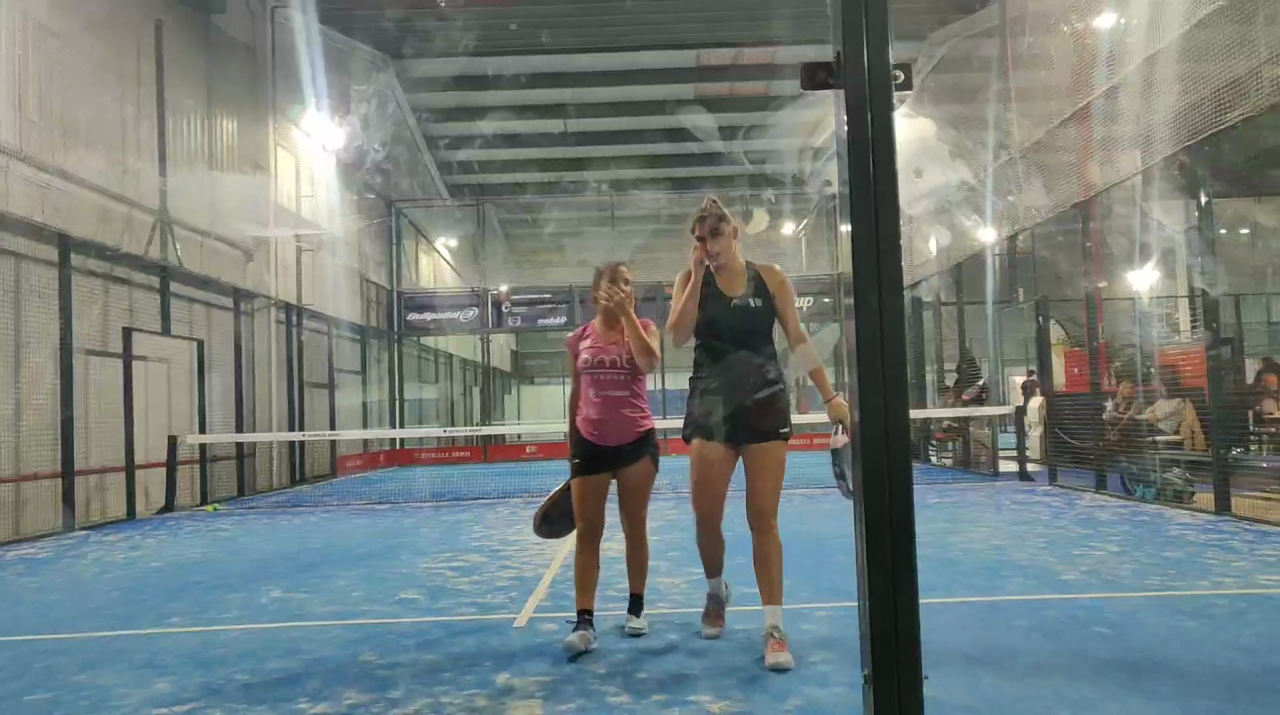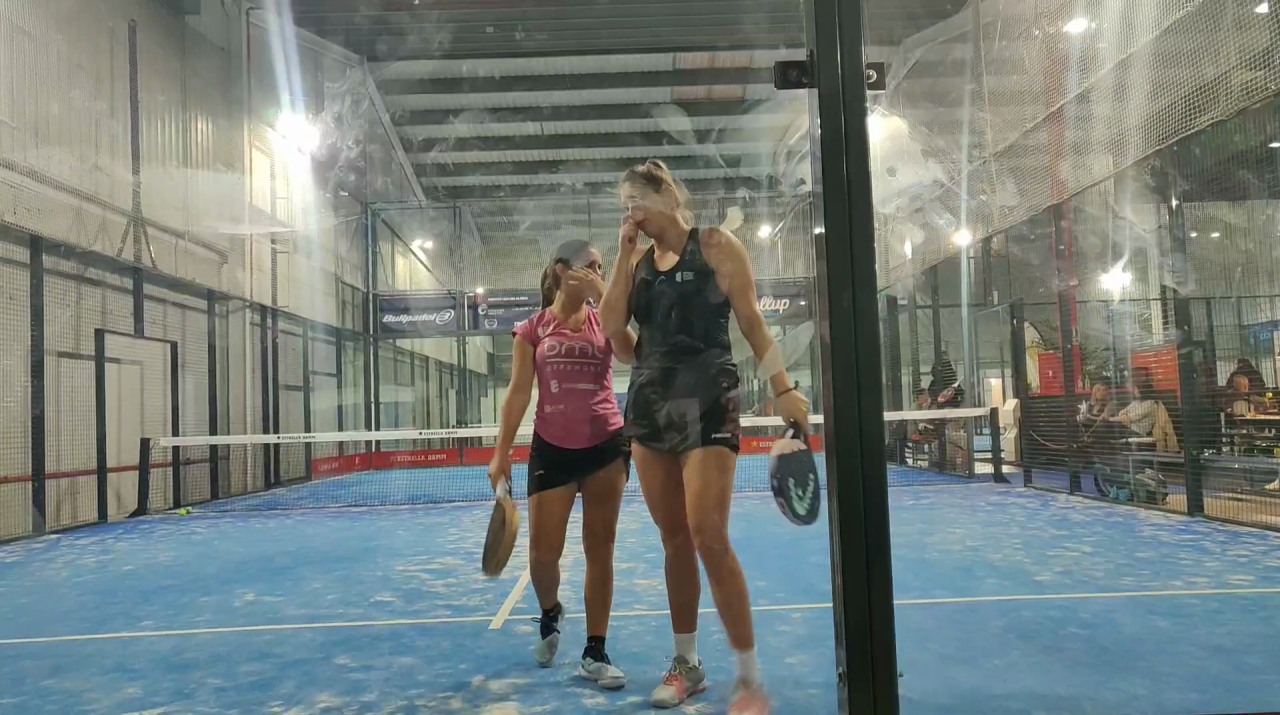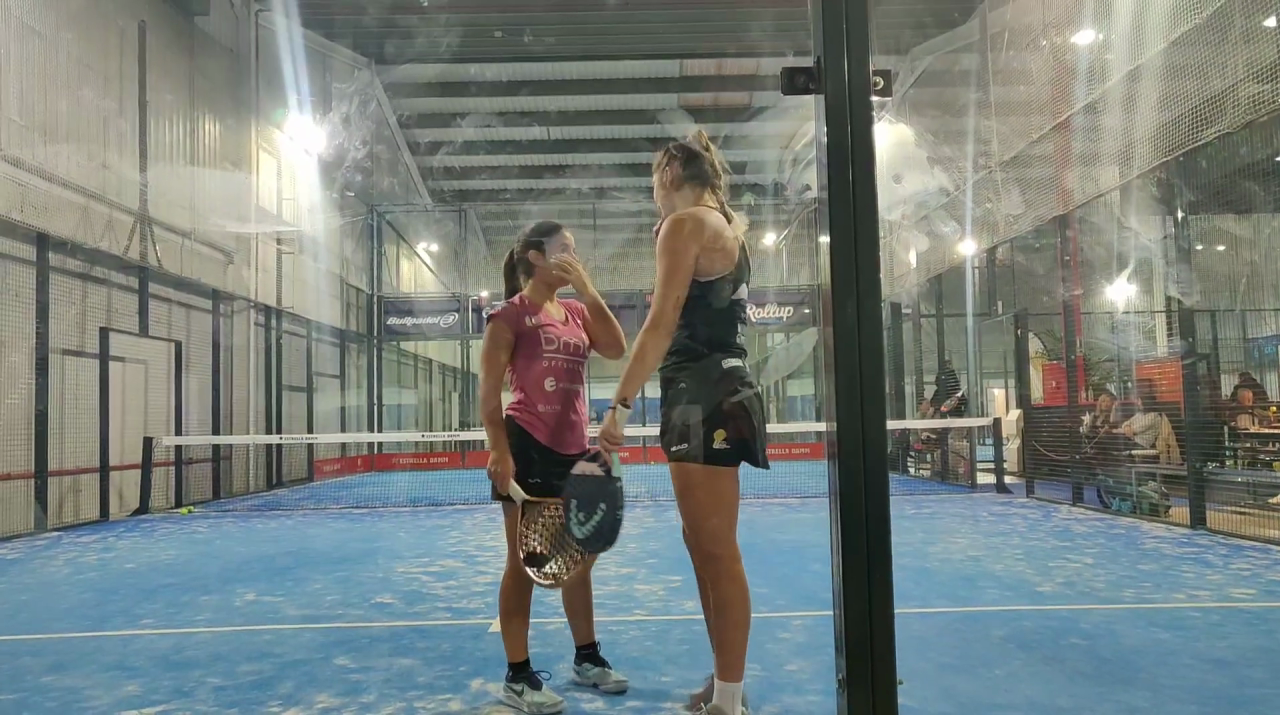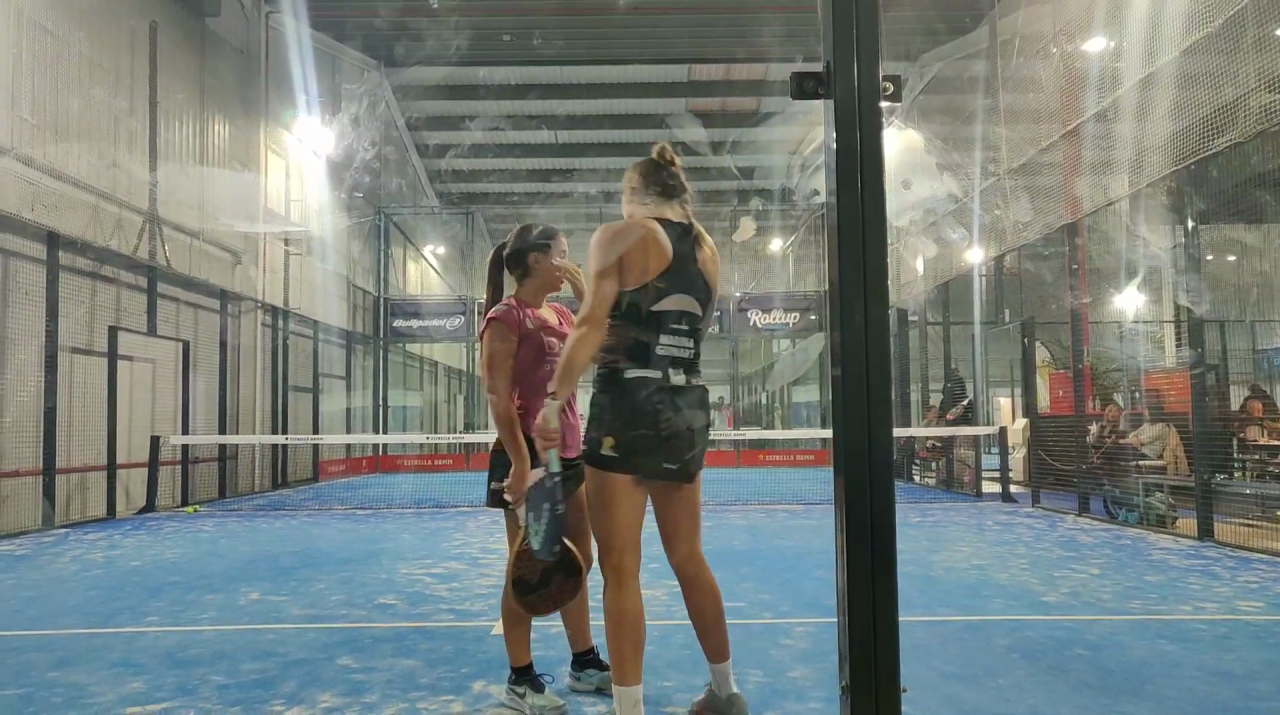
dt=1s
person 1, frame 1
left shoulder: (769, 277)
right shoulder: (690, 280)
left elbow: (798, 339)
right elbow: (677, 337)
left wrist: (829, 394)
right wrist: (698, 275)
left hip: (764, 402)
right hip: (710, 403)
left knee: (763, 517)
right knee: (705, 516)
left ankle: (774, 629)
right ankle: (716, 592)
person 1, frame 2
left shoulder: (715, 243)
right shoulder: (637, 260)
left elbow: (751, 319)
right elbow: (611, 327)
left wrist: (782, 385)
right wrist: (625, 254)
left hip: (706, 400)
right hip: (648, 401)
left knee: (708, 537)
right knee: (675, 539)
right ankle: (685, 663)
person 1, frame 3
left shoulder: (684, 223)
right shoulder: (726, 227)
left elbow: (663, 323)
left wrist: (619, 404)
left hip: (702, 400)
right hip: (718, 397)
left knee: (716, 556)
right knee: (706, 551)
person 1, frame 4
left shoulder: (616, 237)
right shoulder: (706, 247)
left elbow: (592, 326)
left wrist: (553, 400)
left hip: (626, 410)
right hip: (686, 411)
left knee: (620, 569)
right knee: (688, 558)
person 2, frame 1
left shoulder: (642, 326)
right shoulder: (578, 338)
left elbow: (649, 362)
right elbow: (576, 394)
left wrist: (627, 312)
right wrist: (571, 443)
left hip: (636, 441)
right hip: (590, 443)
left knee: (634, 529)
right knee: (587, 531)
left ankle: (636, 607)
right ankle: (584, 623)
person 2, frame 2
left shoulder: (602, 320)
right shoulder: (532, 329)
left elbow: (629, 354)
right elbow: (518, 393)
left wrist: (604, 298)
right wrist: (501, 453)
left hip: (606, 444)
right hip: (552, 448)
left knee: (600, 548)
right knee: (544, 550)
left ankle: (595, 652)
right ankle: (551, 615)
person 2, frame 3
left shoulder: (575, 311)
right shoulder: (510, 315)
left elbow: (616, 348)
right elbow: (489, 390)
left wrist: (587, 289)
right wrist: (500, 452)
left hip: (574, 447)
right hip: (530, 447)
right knee: (525, 562)
left ankle: (587, 658)
person 2, frame 4
left shoulder: (560, 315)
right shoulder: (506, 317)
right elbow: (499, 395)
left wrist: (587, 295)
right wrist: (519, 462)
left hip: (569, 454)
right hip: (531, 454)
left knee: (577, 563)
left ankle: (585, 663)
